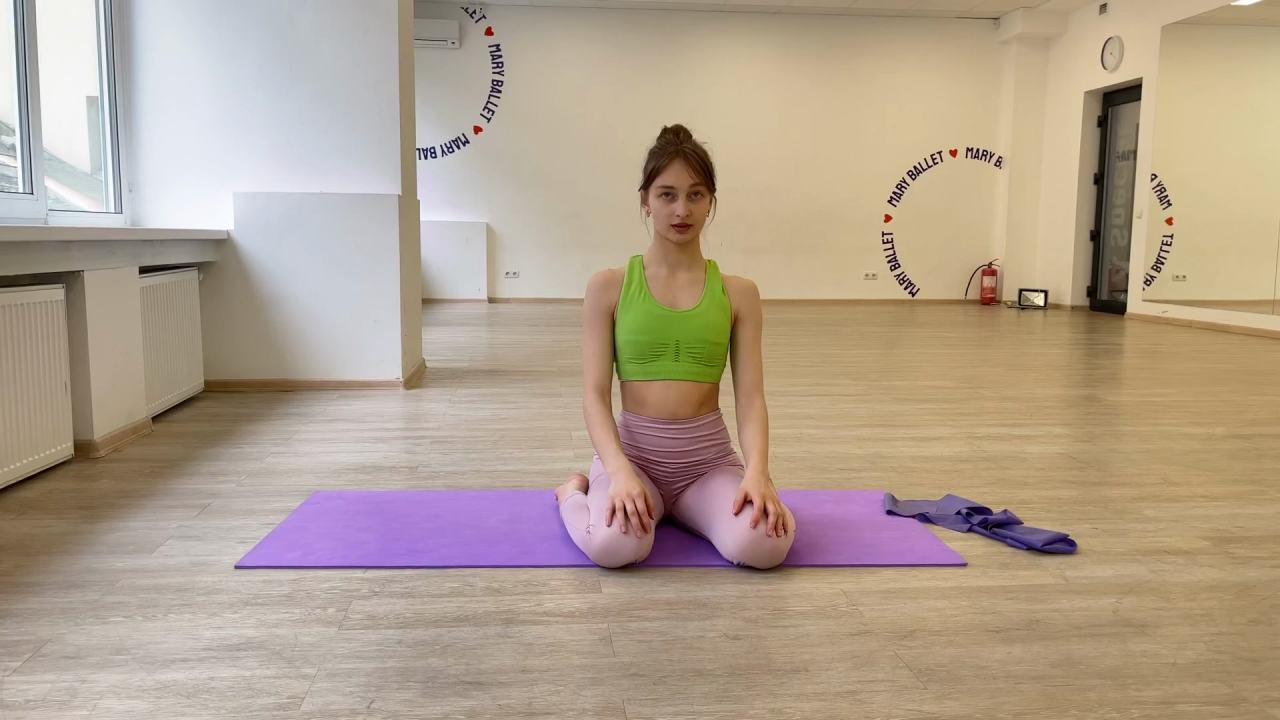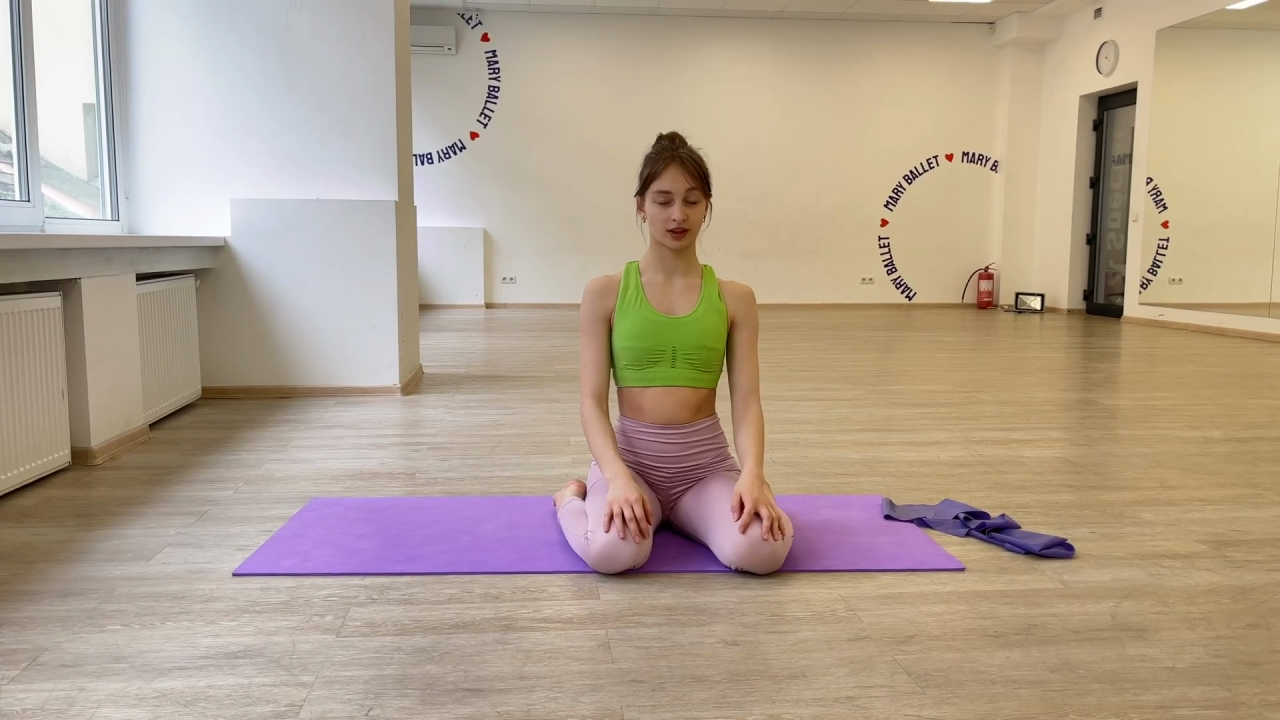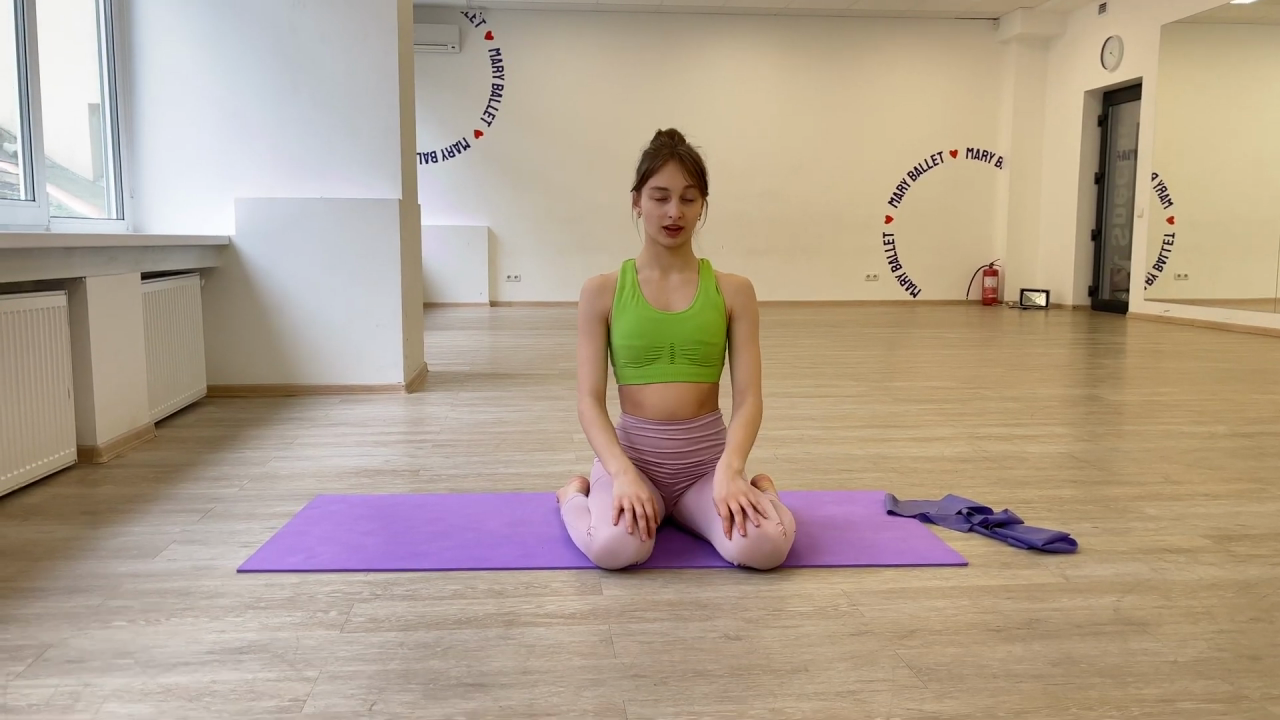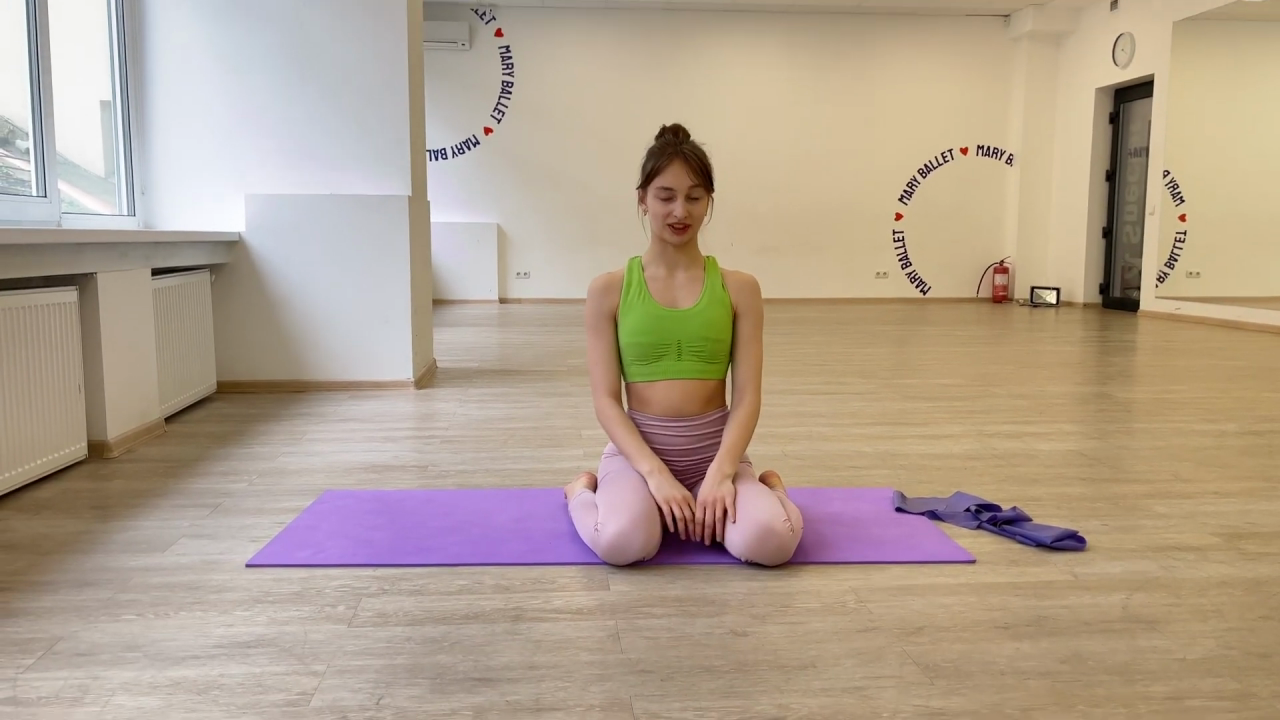
dt=0.7s
person 1, frame 1
left shoulder: (738, 294)
right shoulder: (608, 287)
left elbow: (750, 397)
right elbow: (595, 395)
left wrist: (756, 471)
right wrist: (619, 471)
left hip: (709, 455)
right hip: (633, 449)
left knee: (764, 544)
right knee: (612, 545)
left ankle: (680, 507)
right ankle: (574, 493)
person 1, frame 2
left shoulder: (735, 298)
right shoulder: (605, 293)
left elbow: (747, 402)
right elbow: (592, 401)
left wrist: (750, 473)
right wrist: (617, 476)
left hip: (707, 460)
right hip: (631, 454)
left knee: (762, 550)
right knee: (611, 551)
right ankle: (572, 499)
person 1, frame 3
left shoulder: (733, 291)
right shoulder: (602, 291)
left elbow: (748, 397)
right elbow: (590, 399)
left wrist: (729, 470)
right wrist: (622, 473)
left hip: (707, 454)
right hip: (633, 450)
left knee: (764, 546)
right knee: (614, 547)
left ankle: (757, 491)
right ankle: (575, 495)
person 1, frame 4
left shoulder: (739, 288)
right shoulder: (609, 289)
left elbow: (747, 398)
right elbow: (606, 400)
left wrist: (720, 474)
right wrist: (655, 473)
left hip: (714, 448)
right hip: (637, 448)
left knee: (770, 542)
right knee: (622, 544)
left ankle: (767, 487)
right ankle: (583, 491)
